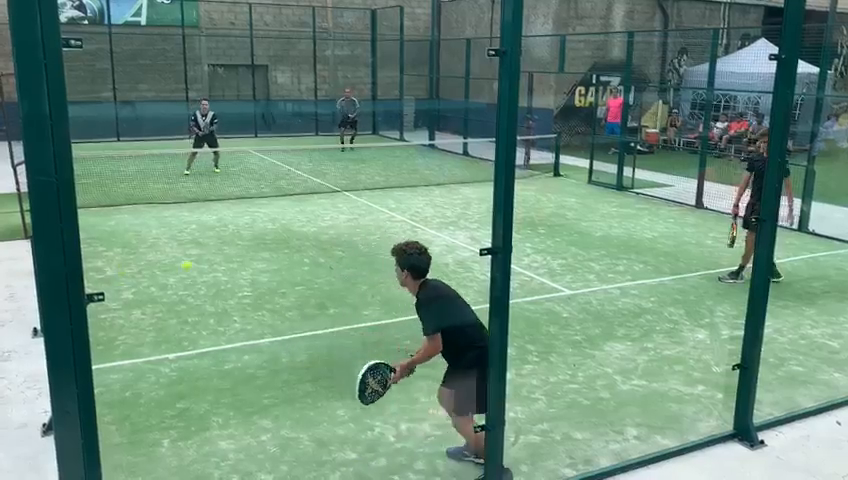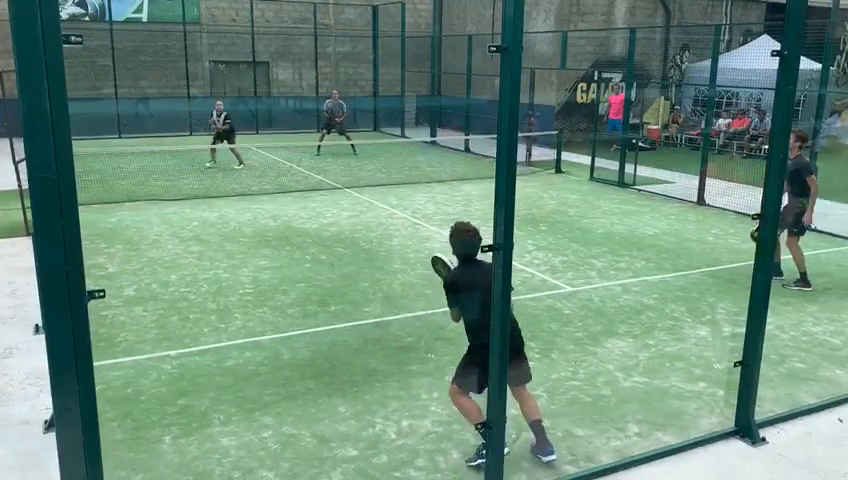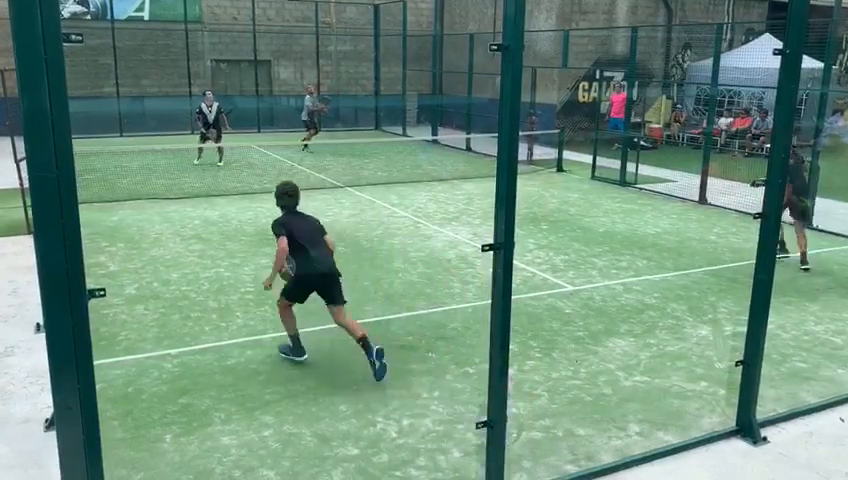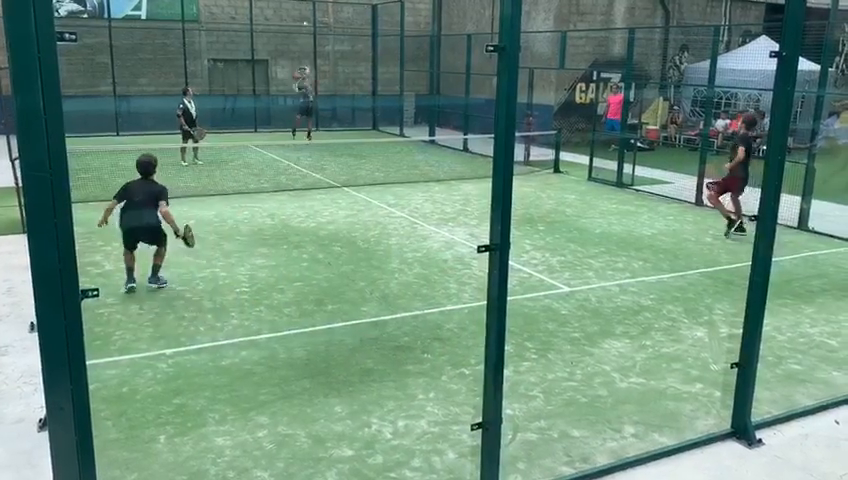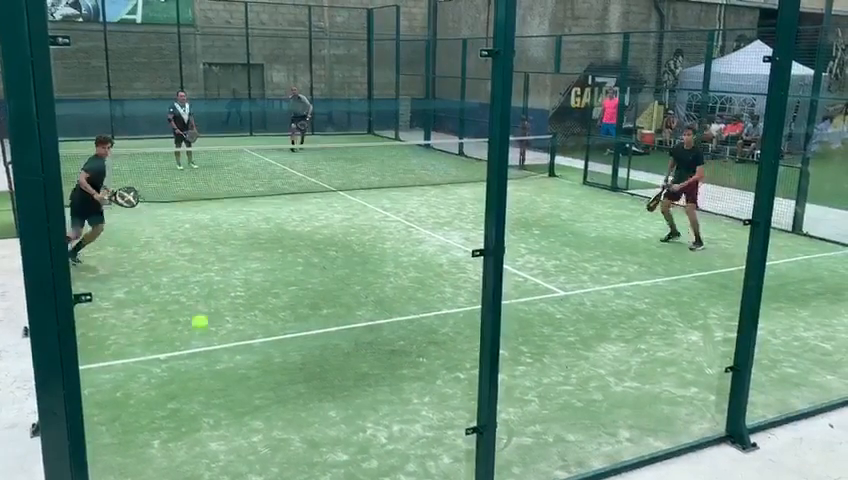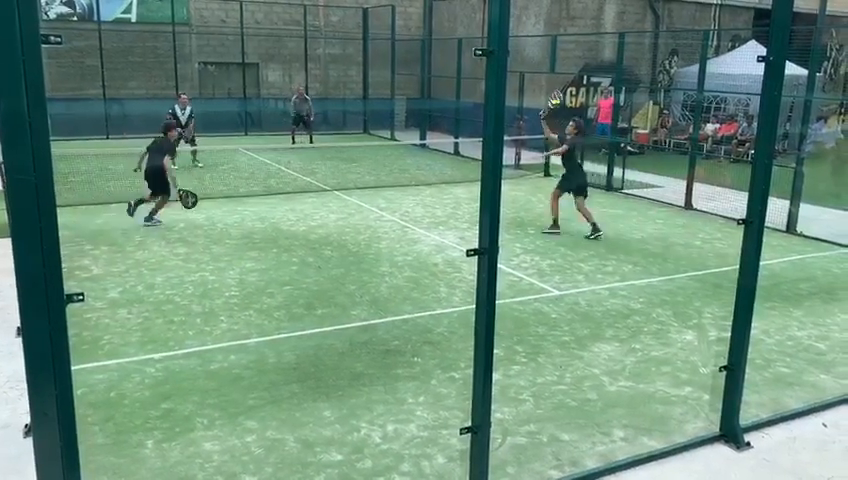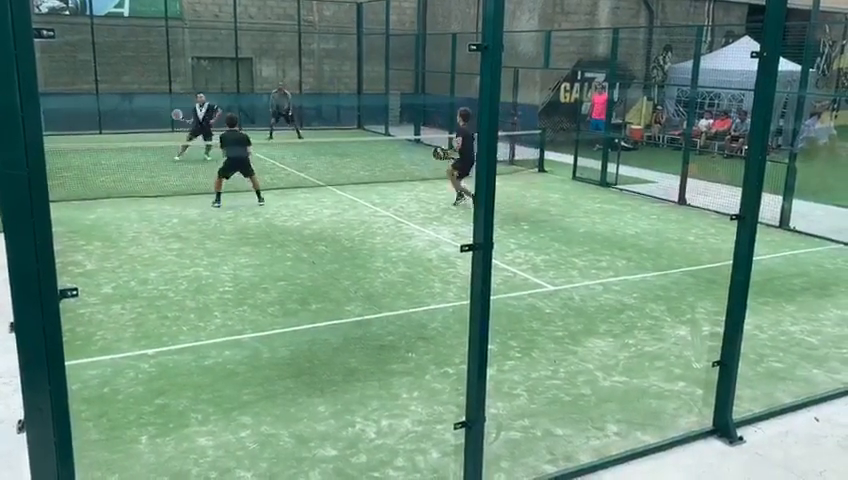
dt=0.7s
person 1, frame 1
left shoulder: (425, 301)
right shoulder: (434, 287)
left elbow: (435, 347)
left wrist: (408, 365)
right wrist: (412, 361)
left hip: (475, 357)
right hip: (472, 351)
left knee: (461, 420)
right knee: (445, 397)
right ankle: (477, 450)
person 1, frame 2
left shoulder: (452, 279)
right shoulder: (492, 269)
left elbow: (456, 317)
left hip: (483, 343)
right hip: (512, 336)
left knee: (458, 393)
right knee: (519, 389)
left ankle: (490, 441)
right ankle: (544, 446)
person 1, frame 3
left shoulder: (280, 223)
right shoulder: (312, 220)
left elbow: (282, 248)
right elbow: (331, 246)
left wrist: (272, 275)
left hip: (306, 273)
right hip: (328, 269)
left knee: (284, 305)
right knee: (341, 316)
left ankle: (297, 349)
right ankle: (370, 350)
person 1, frame 4
left shoulder: (129, 186)
right shoulder: (160, 189)
left elbow: (111, 206)
right elbow: (164, 211)
left wrist: (103, 219)
right wrist: (176, 229)
left hip: (128, 226)
right hip: (150, 226)
left knee: (129, 250)
right knee: (162, 244)
left ankle: (130, 279)
right ankle: (155, 277)
person 1, frame 5
left shoulder: (95, 161)
right shoulder: (97, 163)
right elbow: (80, 179)
left wrist: (102, 189)
right wrist: (94, 194)
left hip: (77, 200)
right hip: (87, 201)
left knee: (76, 232)
right knee: (98, 228)
right ankle: (73, 251)
person 1, frame 6
left shoulder: (157, 141)
right shoulder: (171, 146)
left elbow: (144, 153)
right elbow: (166, 162)
left wrist: (138, 165)
right wrist: (172, 179)
left hip: (148, 171)
right hip: (158, 172)
left knee: (155, 195)
right knee: (165, 197)
left ankle: (136, 203)
right ankle: (149, 218)
person 1, frame 7
left shoulder: (223, 136)
right shoulder: (244, 136)
left elbow: (224, 152)
right elbow: (249, 152)
left hip: (230, 161)
right hip: (243, 161)
left knee: (219, 178)
right knee: (253, 177)
left ankle: (217, 200)
right ankle: (260, 198)
person 2, frame 1
right shoulder: (754, 159)
left elbow: (788, 186)
right elbow: (745, 182)
left wrist: (790, 208)
right wrist: (736, 203)
right hip: (753, 202)
left knee: (751, 237)
left ankle: (739, 272)
right ankle: (773, 270)
person 2, frame 2
left shoulder: (801, 163)
right shoulder: (791, 162)
left elbow: (815, 187)
left wrist: (809, 212)
left hip: (800, 207)
right hip: (792, 205)
left knee: (791, 241)
left ankle: (804, 280)
right ankle: (776, 269)
person 2, frame 3
right shoulder: (797, 156)
right elbow: (804, 170)
left hip: (791, 195)
right hip: (802, 197)
right knee: (800, 229)
left ankle: (782, 247)
right ankle: (804, 259)
person 2, frame 4
left shoulder: (741, 137)
right shoulder: (750, 139)
left elbow: (740, 156)
left wrist: (730, 165)
left hip: (735, 174)
right hip: (743, 174)
left knee: (711, 196)
right knee: (735, 198)
left ankle: (731, 221)
right ankle: (740, 226)
person 2, frame 5
left shoulder: (697, 153)
right shoulder: (676, 149)
left elbow: (699, 175)
left wrist: (681, 185)
right wrist: (666, 177)
left hip: (691, 184)
right hip: (675, 182)
left knee: (690, 211)
right knee: (664, 207)
left ankle: (698, 240)
right ankle: (674, 232)
person 2, frame 6
left shoulder: (572, 141)
right shoulder: (565, 138)
left elbow: (560, 150)
right elbow: (548, 134)
right wrist: (543, 121)
left hip: (573, 176)
right hip: (578, 175)
left knee: (554, 196)
right knee: (581, 207)
right ankle: (596, 228)
person 2, frame 7
left shoulder: (461, 129)
right shoulder: (468, 130)
left elbow: (458, 146)
left wrist: (454, 148)
left hip: (465, 159)
right hip: (469, 159)
right knee: (450, 171)
left ankle: (472, 196)
right ankle: (460, 195)
